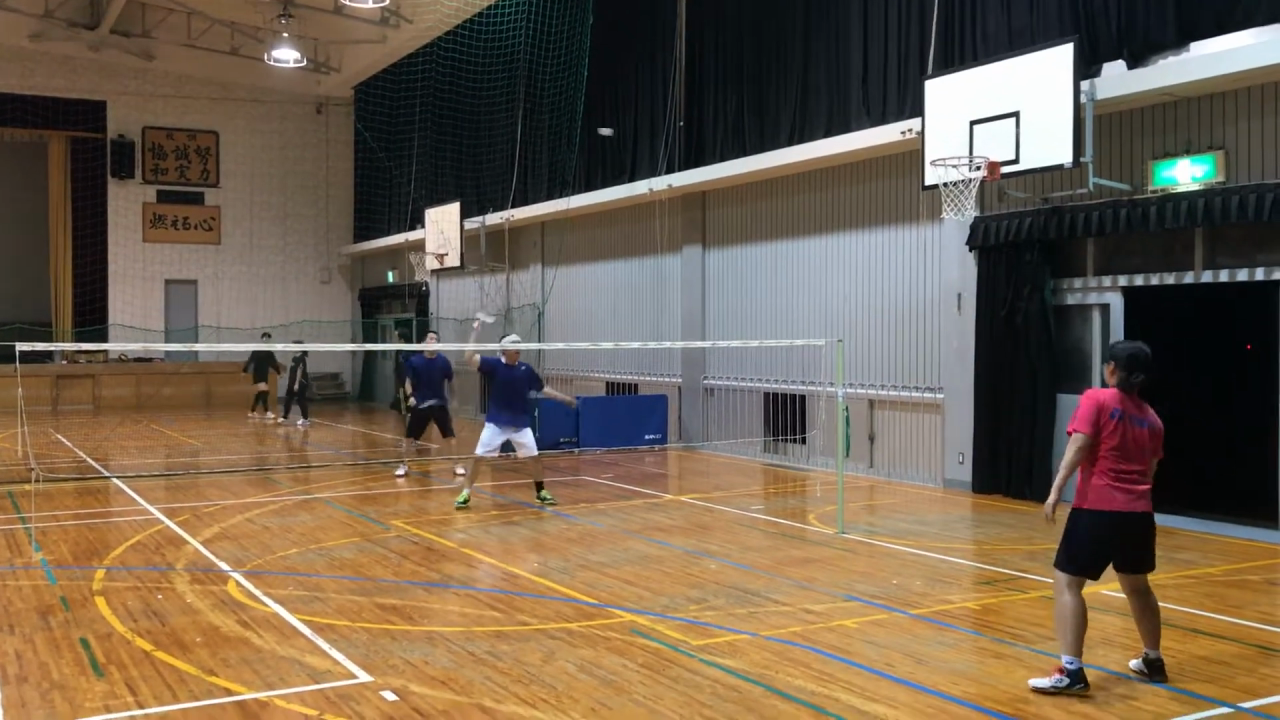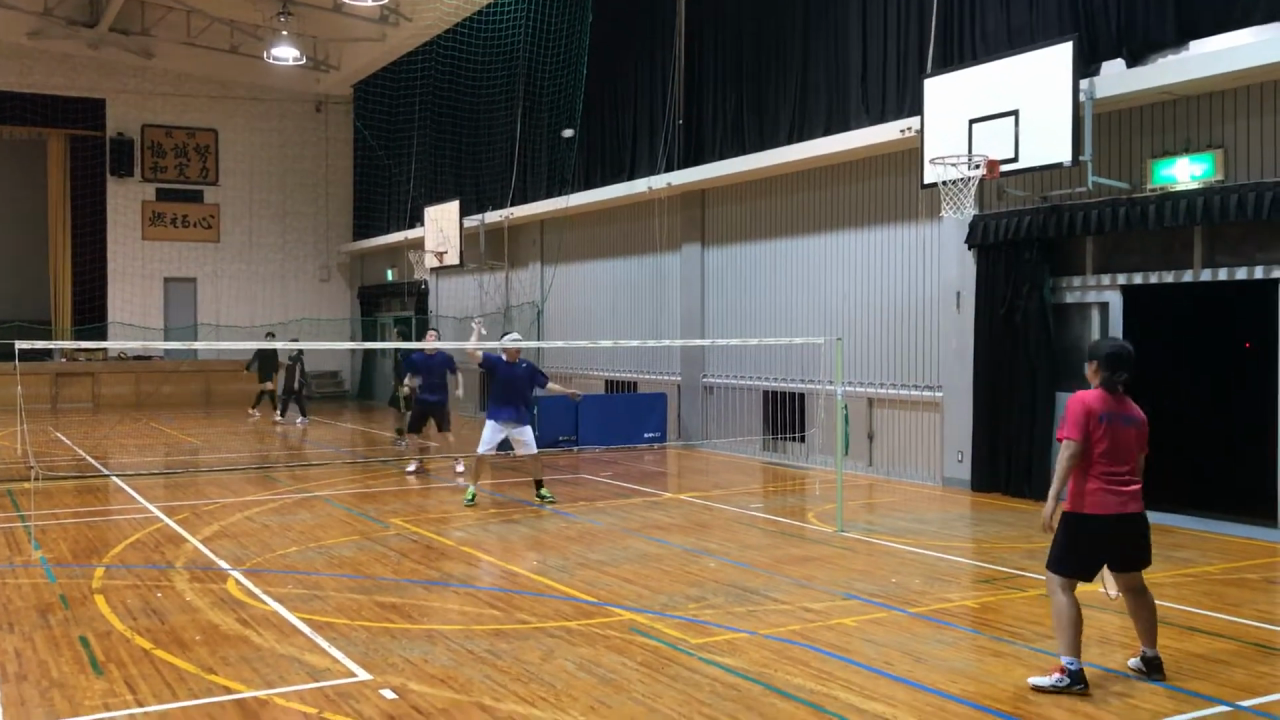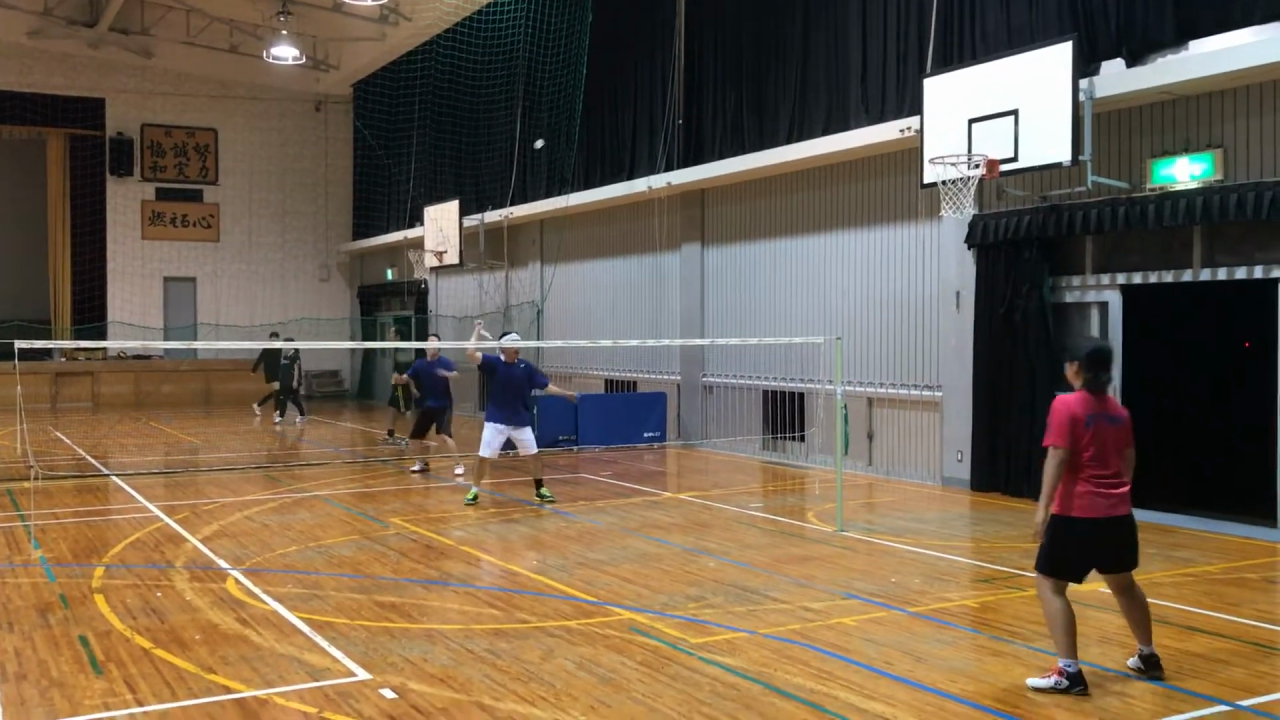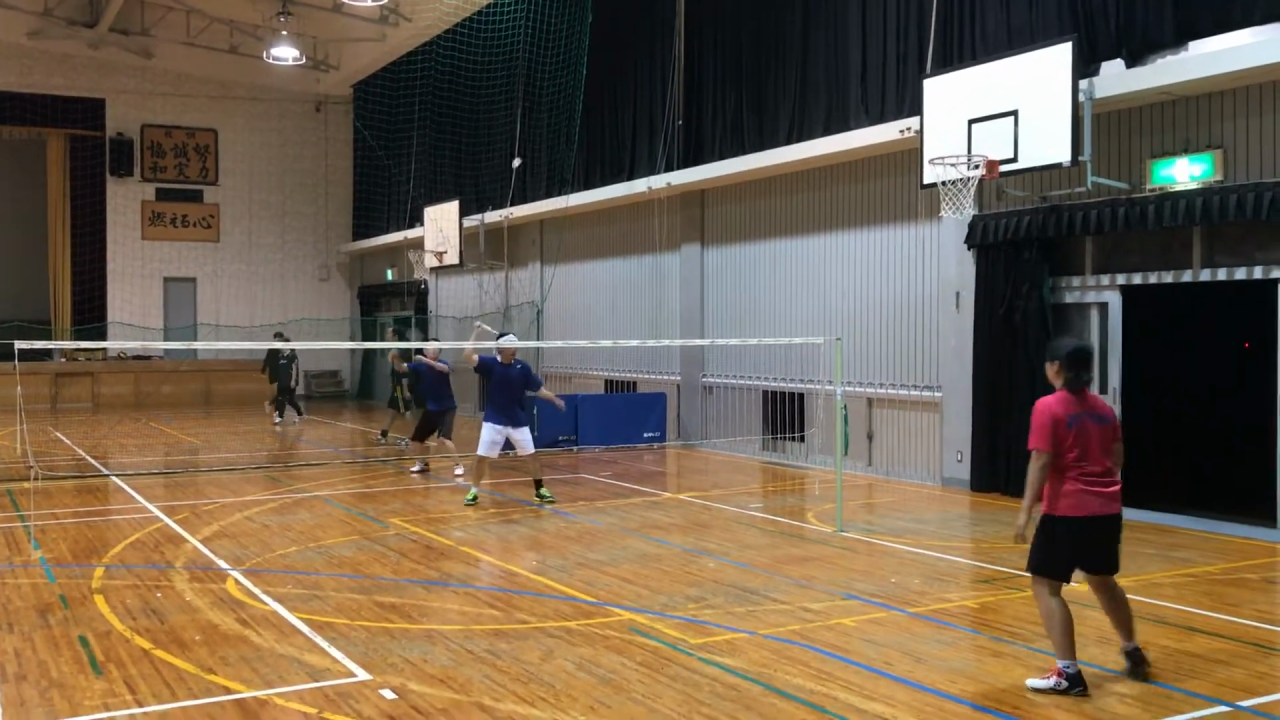
dt=0.1s
person 1, frame 1
left shoulder: (1096, 399)
right shoulder: (1151, 417)
left elbow: (1079, 446)
right elbow: (1150, 469)
left wrist: (1055, 491)
left hip: (1096, 507)
right hip: (1138, 510)
left knee: (1067, 583)
right knee: (1137, 585)
left ankle: (1071, 671)
right ankle: (1153, 660)
person 1, frame 2
left shoulder: (1082, 402)
right shoulder: (1135, 412)
left elbow: (1070, 453)
right elbow: (1138, 465)
left wrist: (1052, 500)
left hip: (1089, 510)
right hip: (1130, 511)
left knee: (1059, 584)
right knee: (1132, 584)
left ankle: (1071, 670)
right ankle: (1151, 659)
person 1, frame 3
left shoulder: (1066, 405)
right shoulder: (1118, 411)
left elbow: (1057, 458)
right elbow: (1127, 463)
left wrist: (1043, 507)
left hip: (1078, 512)
right hip: (1117, 511)
left knee: (1049, 585)
right knee: (1123, 583)
left ankle: (1069, 672)
right ankle: (1148, 656)
person 1, frame 4
left shoulder: (1048, 407)
right shoulder: (1103, 408)
left elbow: (1041, 462)
right elbow: (1114, 458)
left wrist: (1025, 511)
left hip: (1068, 513)
right hip: (1107, 509)
left knee: (1044, 586)
right knee: (1103, 582)
left ankle: (1068, 673)
right ankle: (1133, 654)
person 2, frame 1
left shoulder: (526, 369)
right shoulder: (493, 364)
left elbow: (543, 388)
right elbow: (469, 358)
left wrist: (564, 398)
right wrist: (474, 334)
left hip: (521, 424)
right hip: (495, 423)
left knee: (534, 458)
right knee: (479, 457)
left ankle: (541, 492)
right ankle: (465, 493)
person 2, frame 2
left shoulder: (528, 366)
right shoulder: (494, 362)
left elbow: (546, 384)
right elbow: (471, 352)
left wrist: (568, 392)
right wrist: (477, 330)
left hip: (521, 421)
right hip: (496, 419)
left knee: (533, 455)
right knee: (482, 455)
left ankle: (540, 490)
right ankle: (472, 490)
person 2, frame 3
left shoulder: (526, 367)
right shoulder: (493, 363)
left elbow: (545, 386)
right elbow: (471, 354)
left wrist: (566, 393)
right wrist: (477, 331)
left hip: (521, 422)
right hip: (496, 421)
left knee: (534, 455)
right knee: (484, 457)
left ankle: (540, 490)
right ankle: (474, 490)
person 2, frame 4
left shoulder: (523, 367)
right shoulder: (490, 364)
left elbow: (538, 389)
right elbow: (467, 358)
left wrist: (556, 400)
right wrist: (475, 334)
left hip: (519, 421)
right hip: (493, 421)
left knee: (532, 455)
right knee: (483, 457)
left ankle: (540, 491)
right ankle: (474, 490)
